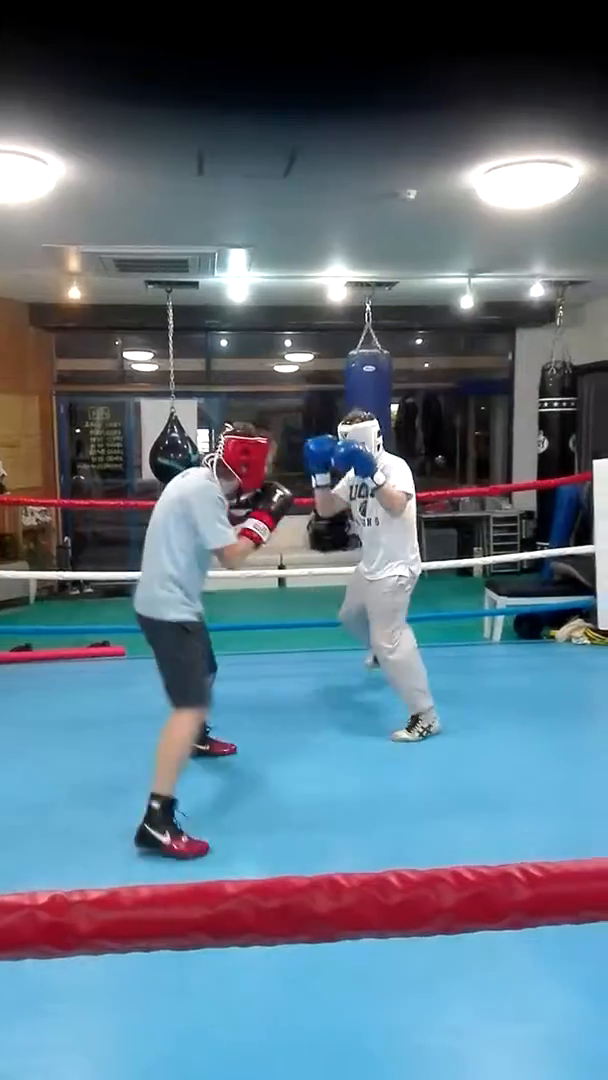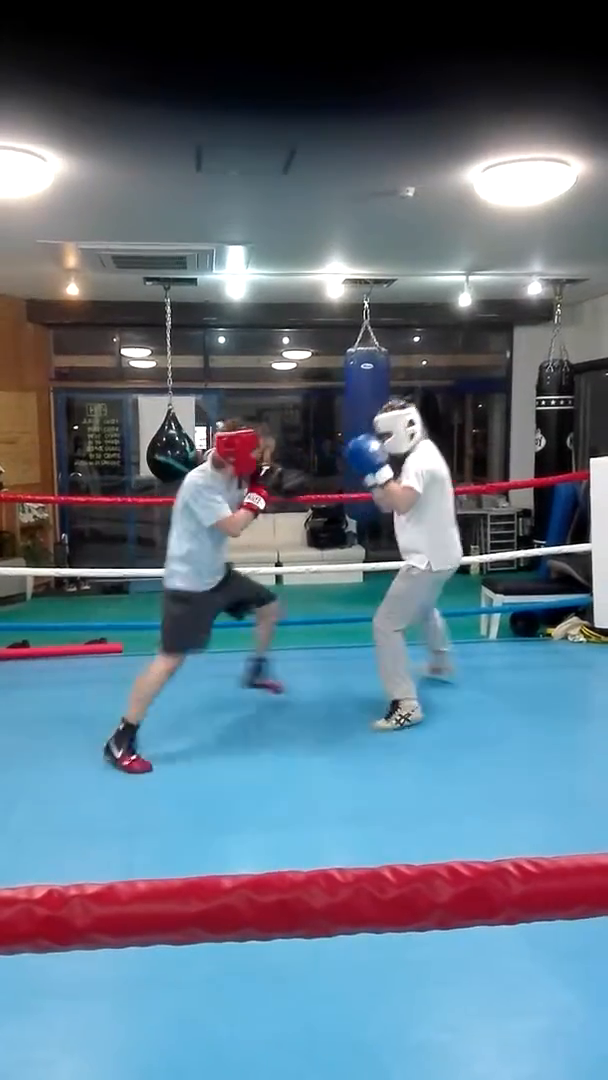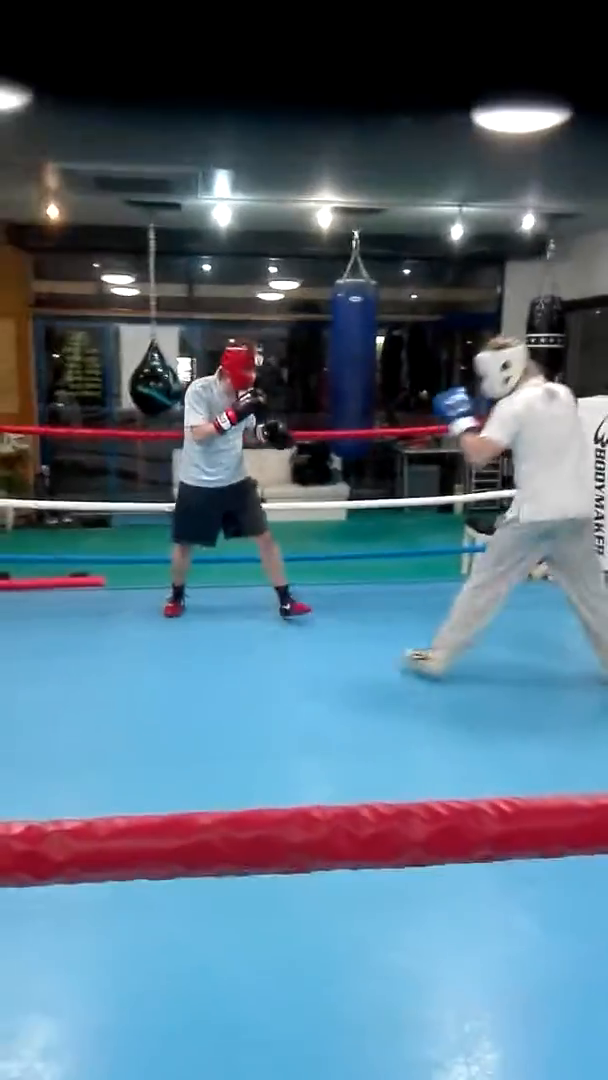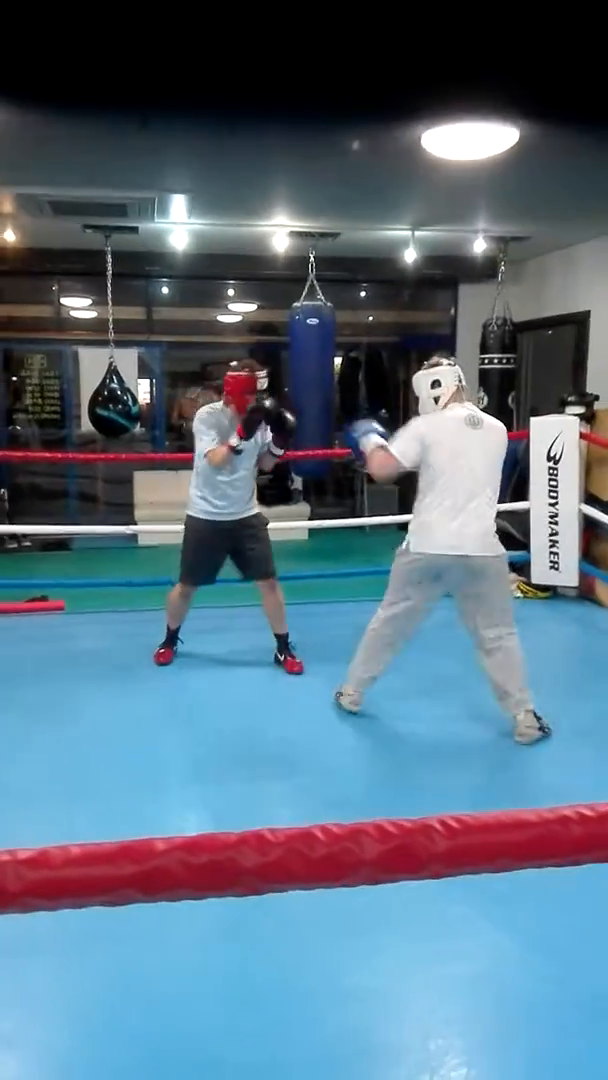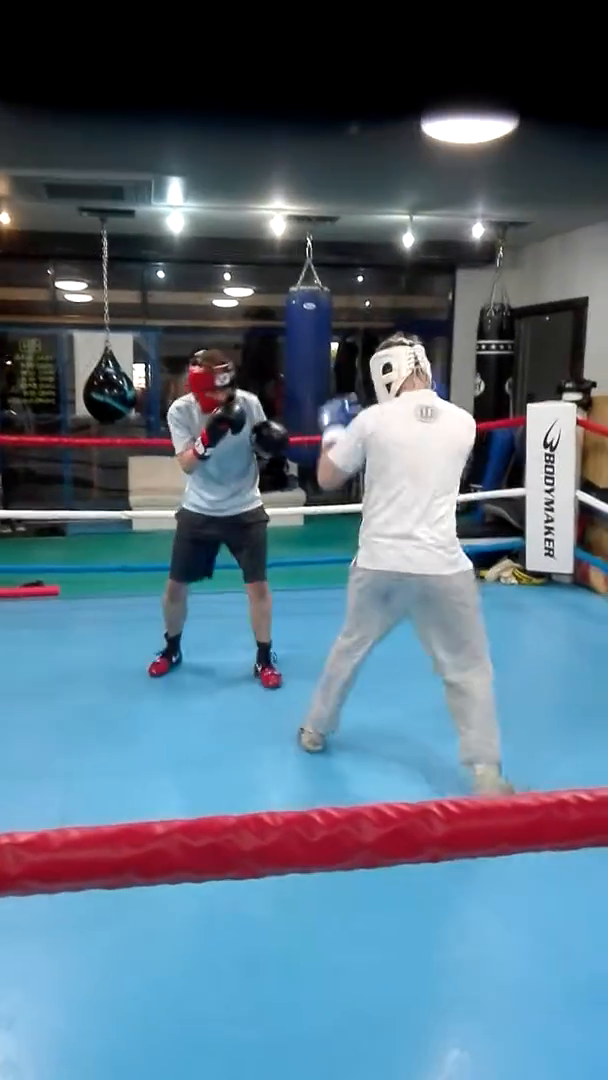
dt=1s
person 1, frame 1
left shoulder: (394, 467)
right shoulder: (353, 471)
left elbow: (399, 507)
right elbow: (326, 510)
left wrist: (373, 474)
right wrist: (320, 473)
left hip: (395, 570)
right hip: (369, 567)
left knee: (390, 640)
right knee: (351, 618)
left ankle: (423, 714)
right ankle: (384, 653)
person 1, frame 2
left shoulder: (420, 460)
right shoulder: (420, 457)
left elbow: (399, 504)
right elbow: (391, 503)
left wrist: (376, 469)
right wrist: (373, 470)
left hip: (426, 560)
right hip: (441, 556)
left knee: (386, 626)
right knee: (424, 612)
left ankle: (405, 706)
right ankle: (440, 662)
person 1, frame 3
left shoulder: (513, 406)
right shoulder: (564, 395)
left elbow: (480, 455)
left wrist: (461, 419)
left hip: (534, 516)
right hip: (578, 514)
left knee: (485, 582)
left ankle: (438, 655)
person 1, frame 4
left shoulder: (425, 427)
right shoulder: (496, 429)
left elbow: (382, 469)
left wrist: (370, 438)
left hip: (427, 549)
right hip: (480, 551)
left knee: (391, 620)
right knee: (498, 634)
left ankle: (353, 692)
right ankle: (525, 717)
person 1, frame 5
left shoulder: (372, 420)
right shoulder: (463, 423)
left elbow: (327, 478)
left wrist: (335, 428)
left hip: (379, 565)
right hip: (442, 569)
left knee: (349, 650)
right knee: (470, 672)
left ankle: (316, 731)
right ankle: (487, 779)
person 2, frame 1
left shoulder: (196, 479)
right shoulder: (203, 490)
right elbow: (231, 556)
left wrist: (248, 510)
right wrist: (264, 515)
left hip: (176, 604)
right hip: (168, 611)
left knee: (204, 671)
right knee: (189, 707)
left ankle: (199, 738)
right ankle: (158, 817)
person 2, frame 2
left shoulder: (227, 474)
right shoulder: (199, 481)
right elbow: (233, 526)
right wrist: (260, 492)
left hip: (215, 573)
right hip: (189, 581)
left knee: (268, 607)
right knee: (172, 658)
left ankle: (256, 669)
right ankle: (122, 739)
person 2, frame 3
left shoulder: (244, 392)
right shoulder: (200, 390)
right elbow: (200, 435)
left wrist: (266, 432)
right wrist: (233, 412)
left hip: (235, 481)
right hip: (198, 484)
left knee: (265, 537)
right knee: (184, 543)
left ankle: (286, 600)
right ankle: (177, 595)
person 2, frame 4
left shoulder: (260, 418)
right shoulder: (208, 416)
left elbow: (265, 464)
right elbow: (216, 460)
left wrist: (279, 441)
right wrist: (243, 434)
left hip: (246, 515)
right hip: (206, 516)
left knee: (268, 581)
right knee: (187, 585)
left ankle: (284, 648)
right ankle: (170, 640)
person 2, frame 5
left shoulder: (249, 403)
right shoulder: (181, 410)
left elbow: (261, 450)
right elbow: (188, 465)
left wrist: (269, 441)
right wrist: (209, 437)
left hip: (245, 510)
right hip: (199, 511)
left knee: (258, 587)
right knee: (176, 585)
left ankle: (264, 658)
right ankle: (172, 648)
